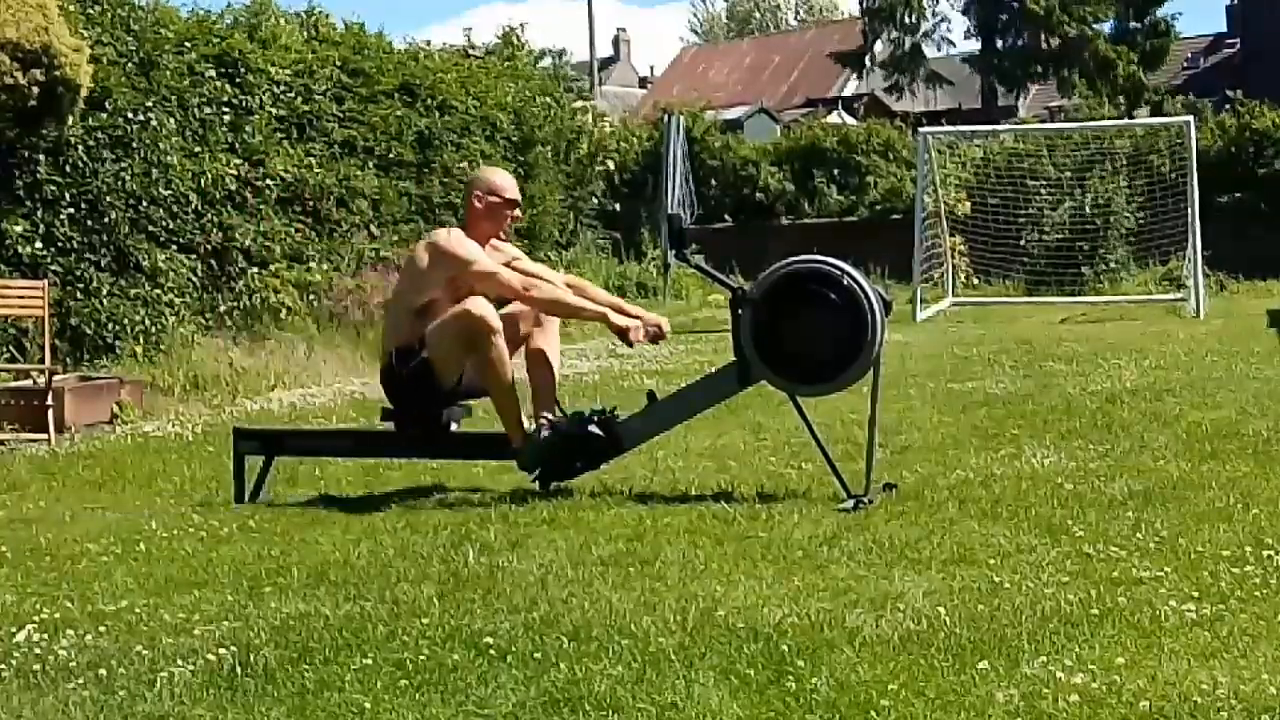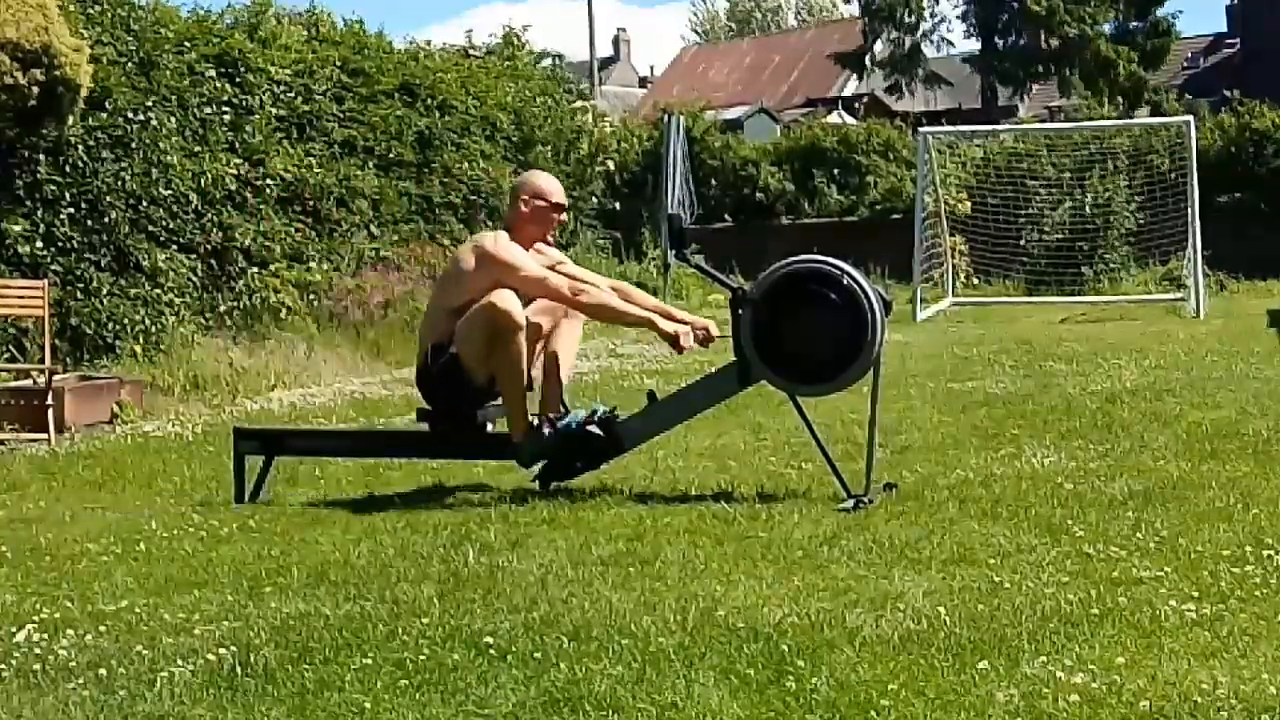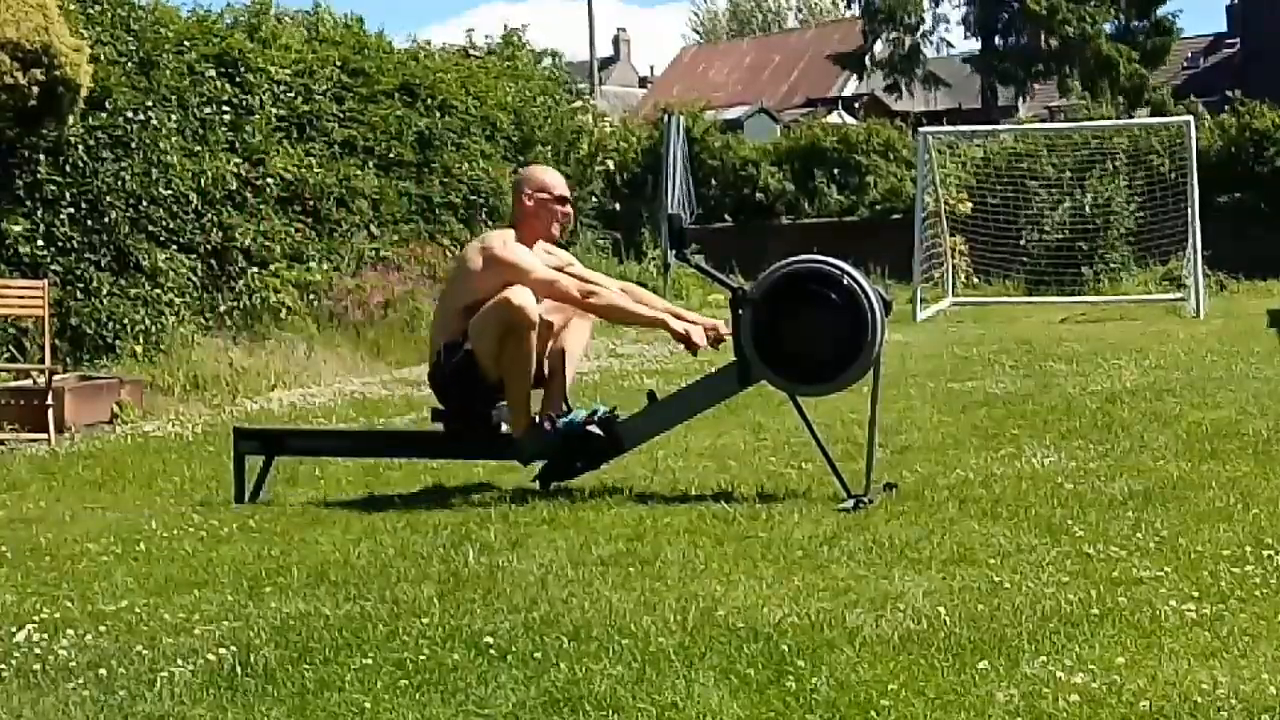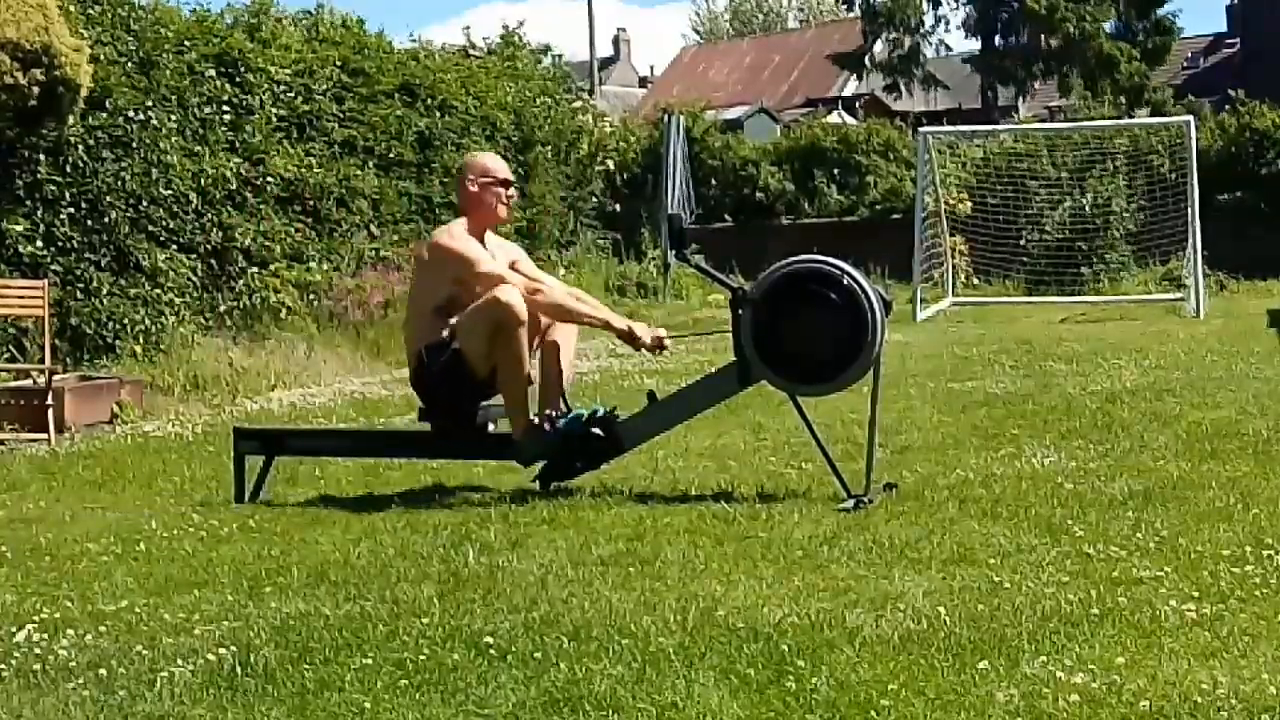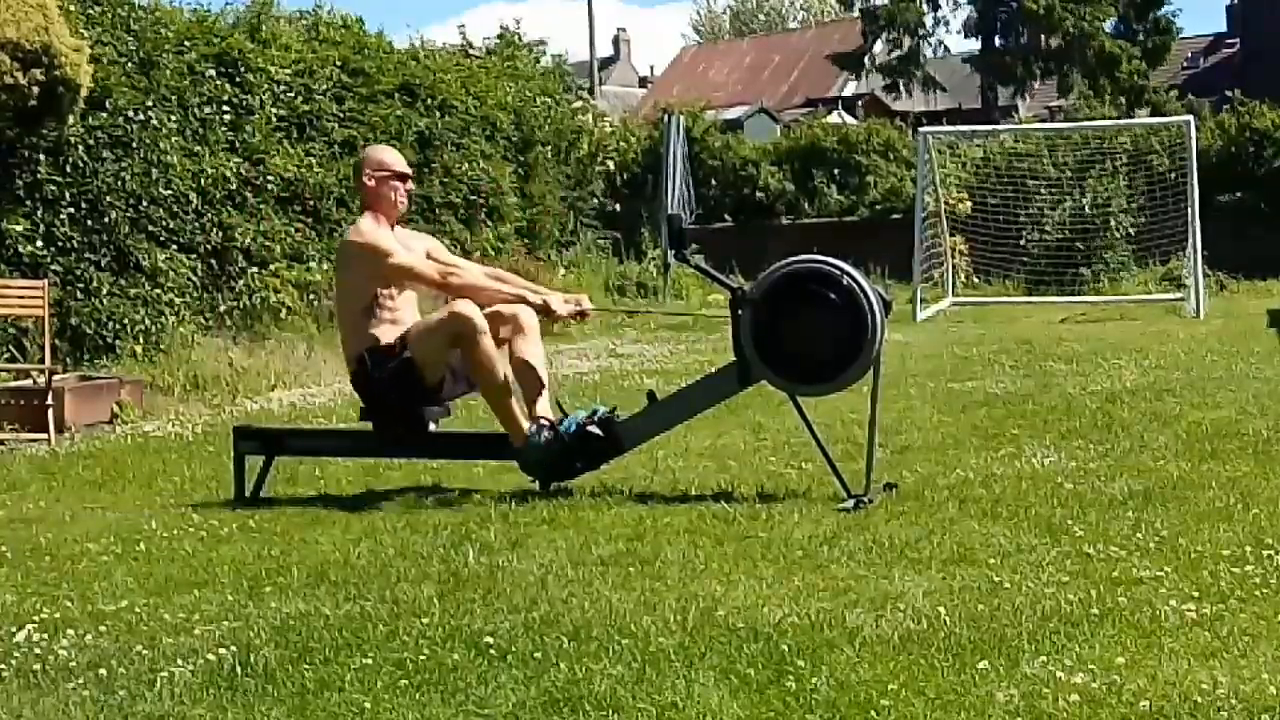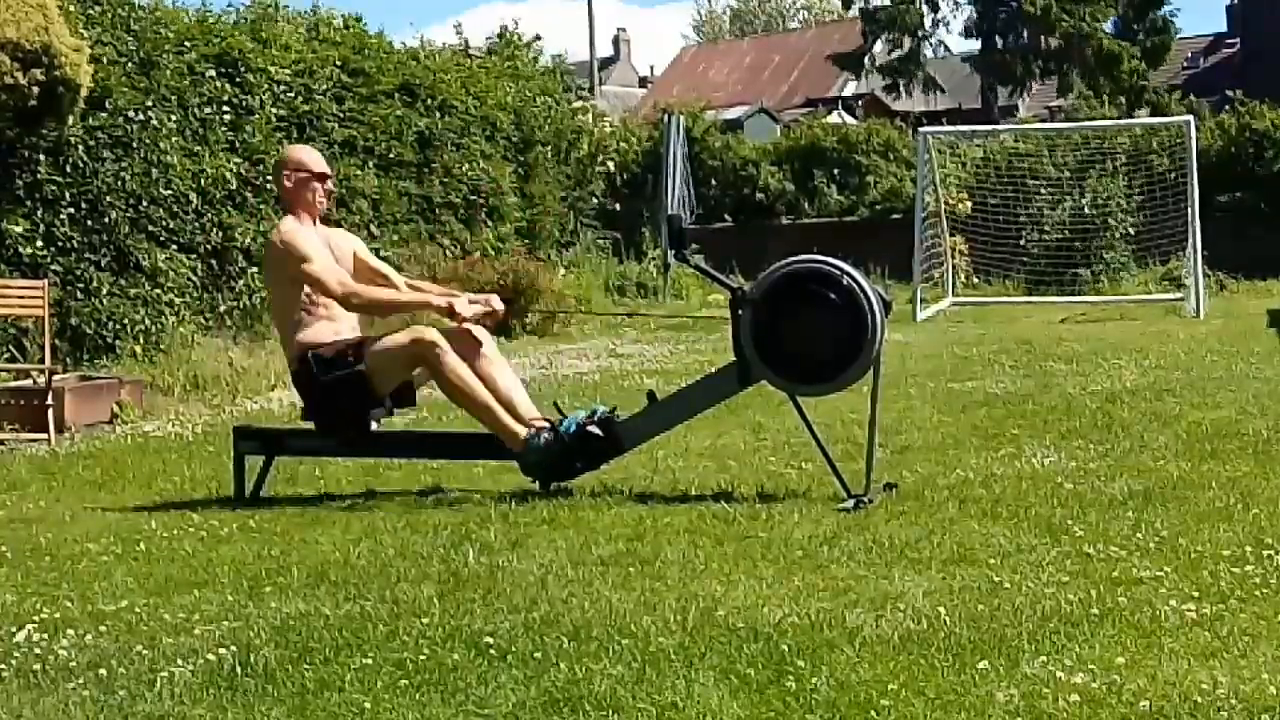
dt=0.2s
person 1, frame 1
left shoulder: (498, 251)
right shoulder: (447, 246)
left elbow: (566, 283)
right elbow: (524, 289)
left wrist: (634, 312)
right wrist: (604, 315)
left hip: (452, 371)
right hip: (409, 378)
left knee: (542, 309)
right knee: (479, 310)
left ankle: (545, 422)
right ankle: (522, 439)
person 1, frame 2
left shoulder: (541, 256)
right shoulder: (493, 250)
left elbow: (611, 288)
right elbow: (576, 294)
left wrist: (682, 317)
right wrist: (654, 321)
left hip: (484, 372)
right hip: (444, 376)
left knee: (568, 308)
right knee: (503, 303)
left ankle: (549, 420)
right ankle: (522, 435)
person 1, frame 3
left shoulder: (548, 256)
right shoulder: (500, 250)
left elbow: (619, 289)
right elbow: (585, 295)
left wrist: (691, 319)
right wrist: (666, 323)
left hip: (497, 369)
right hip: (456, 377)
left knee: (582, 310)
right knee: (518, 300)
left ankle: (553, 417)
right ankle: (523, 433)
person 1, frame 4
left shoulder: (502, 249)
right shoulder: (450, 243)
left elbow: (562, 290)
right elbow: (534, 291)
left wrist: (627, 322)
right wrist: (610, 323)
left hip: (479, 366)
right hip: (438, 376)
left knee: (565, 311)
right knee: (509, 300)
left ankle: (550, 421)
right ankle: (525, 437)
person 1, frame 5
left shoulder: (415, 242)
right shoulder: (365, 239)
left elbow: (483, 274)
right elbow: (449, 284)
left wrist: (547, 296)
right wrist: (540, 299)
left hip: (413, 364)
right hip: (380, 375)
left knee: (518, 319)
right knee: (464, 313)
left ankle: (546, 424)
right ankle: (528, 443)
person 1, frame 6
left shoulder: (340, 240)
right shoulder: (289, 238)
left elbow: (402, 285)
right elbow: (352, 298)
left wrist: (464, 298)
right wrist: (441, 306)
left hip: (358, 357)
right hip: (324, 373)
left knee: (472, 337)
right knee: (425, 340)
left ankle: (545, 427)
right ankle: (526, 445)
